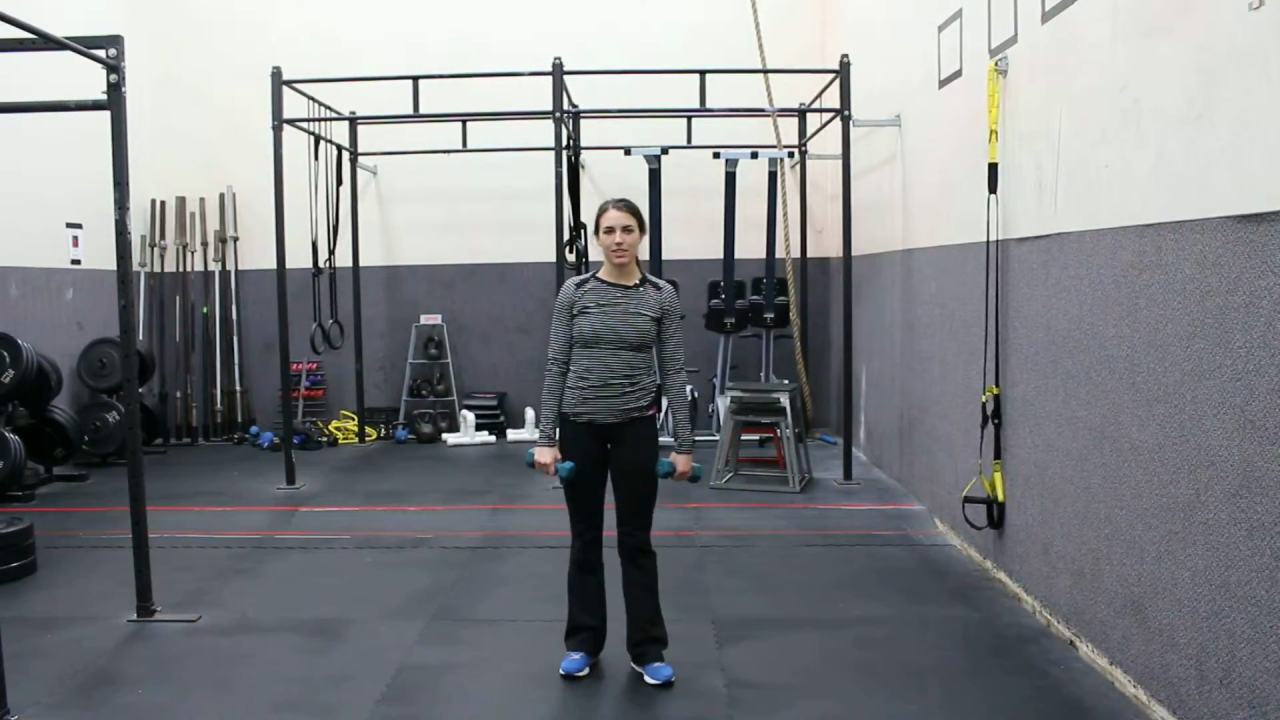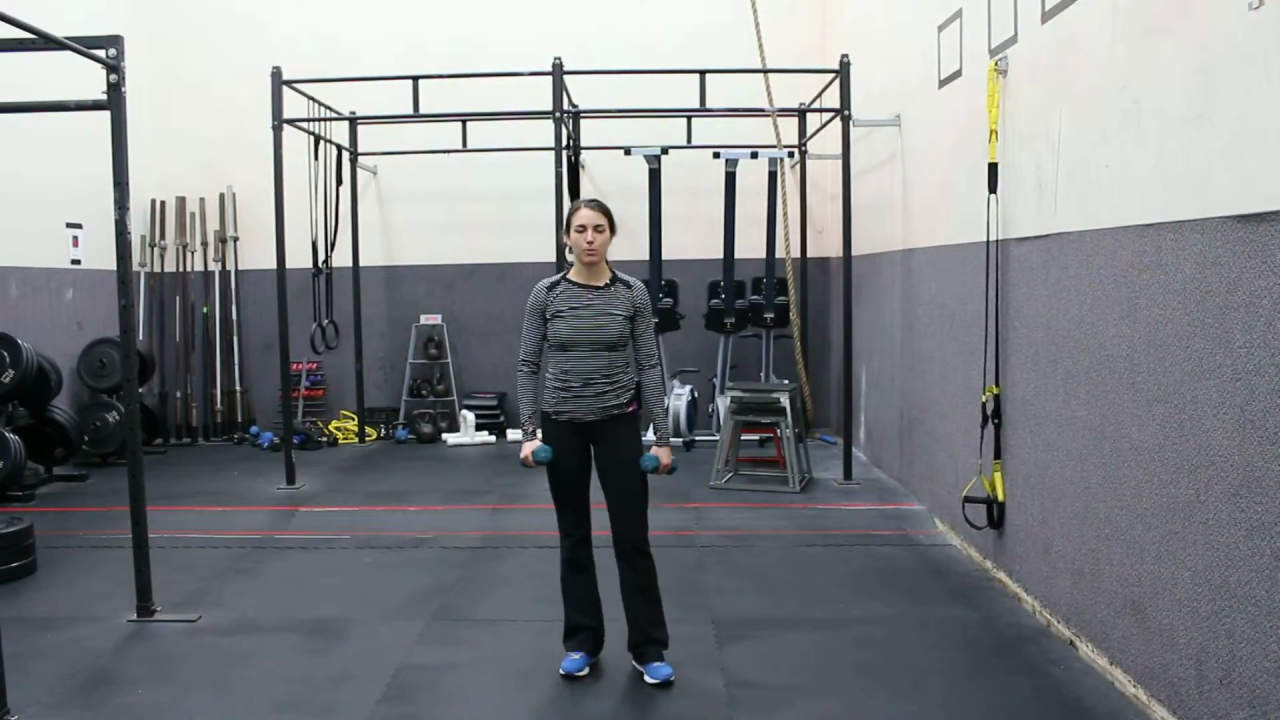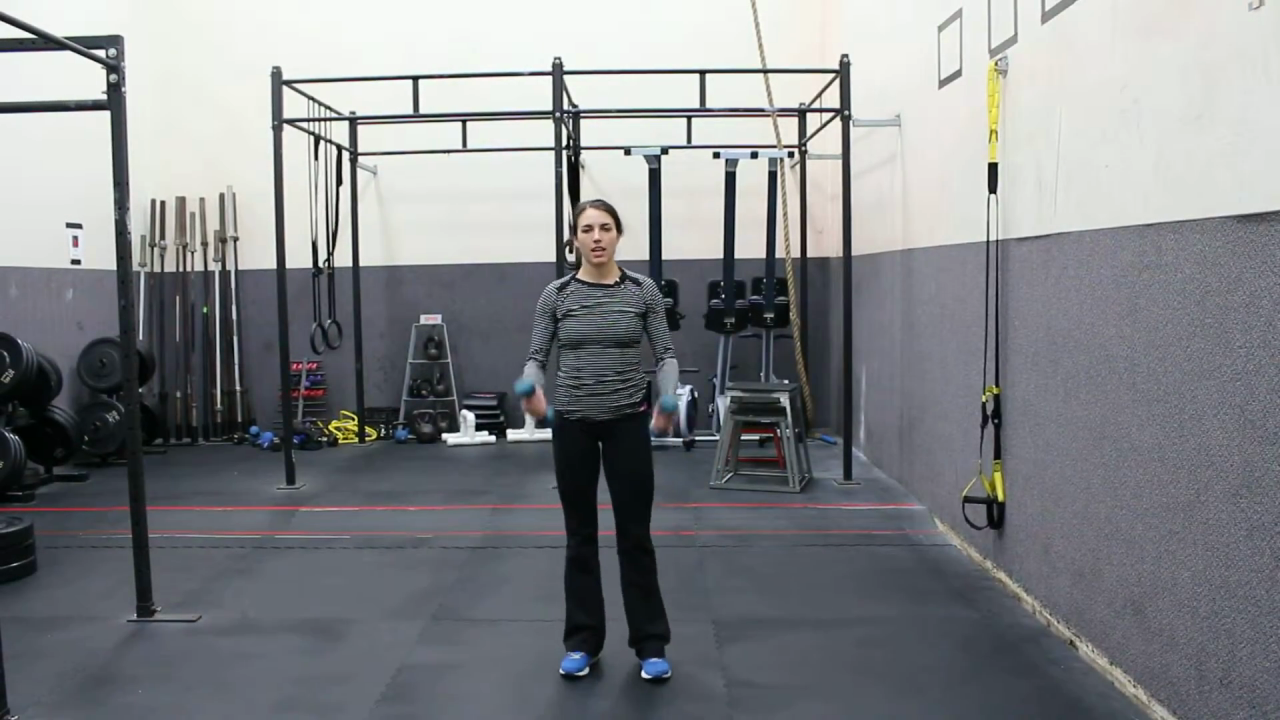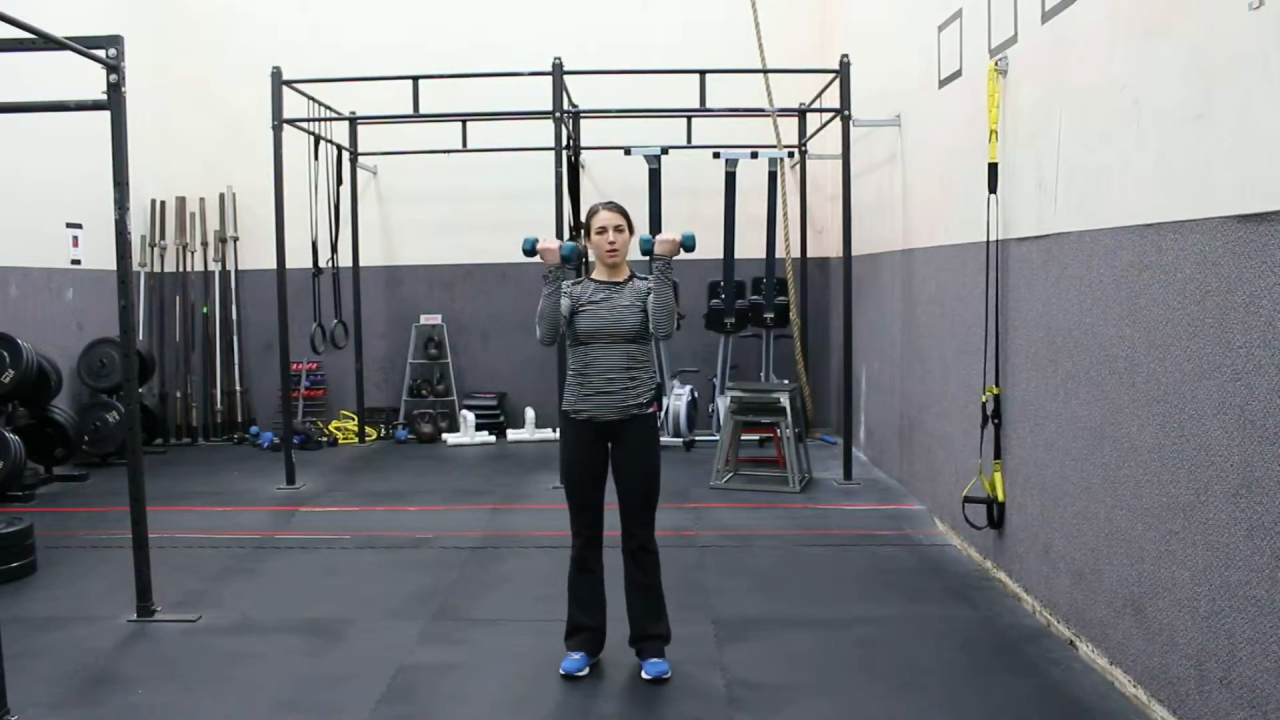
dt=0.5s
person 1, frame 1
left shoulder: (662, 296)
right shoulder: (573, 292)
left elbow: (674, 372)
right elbow: (555, 366)
left wrist: (684, 444)
right wrist: (546, 437)
left hip: (636, 426)
right hip: (580, 426)
left knee: (636, 540)
right knee: (585, 537)
left ankle: (647, 649)
right ankle: (583, 643)
person 1, frame 2
left shoulder: (633, 293)
right shoulder: (545, 293)
left elbow: (649, 366)
right elbow: (527, 366)
left wrist: (662, 436)
right wrist: (528, 431)
left hip: (618, 422)
right hip: (562, 425)
left knee: (632, 536)
right knee: (574, 536)
left ankle: (649, 648)
right ankle: (581, 642)
person 1, frame 3
left shoulder: (643, 291)
right shoulder: (555, 294)
left elbow: (666, 354)
right elbow: (536, 359)
left wrist: (666, 400)
right wrist: (533, 389)
left hip: (628, 421)
right hip: (572, 422)
left knee: (634, 534)
right knee: (580, 535)
left ankle: (650, 643)
right ankle: (582, 642)
person 1, frame 4
left shoulder: (648, 286)
right shoulder: (571, 290)
left elbow: (663, 329)
right elbow: (548, 335)
left wrist: (663, 265)
right wrist: (552, 273)
left hip: (636, 421)
right hip: (580, 421)
left knee: (639, 535)
right knee: (584, 535)
left ankle: (651, 644)
right ankle: (582, 642)
